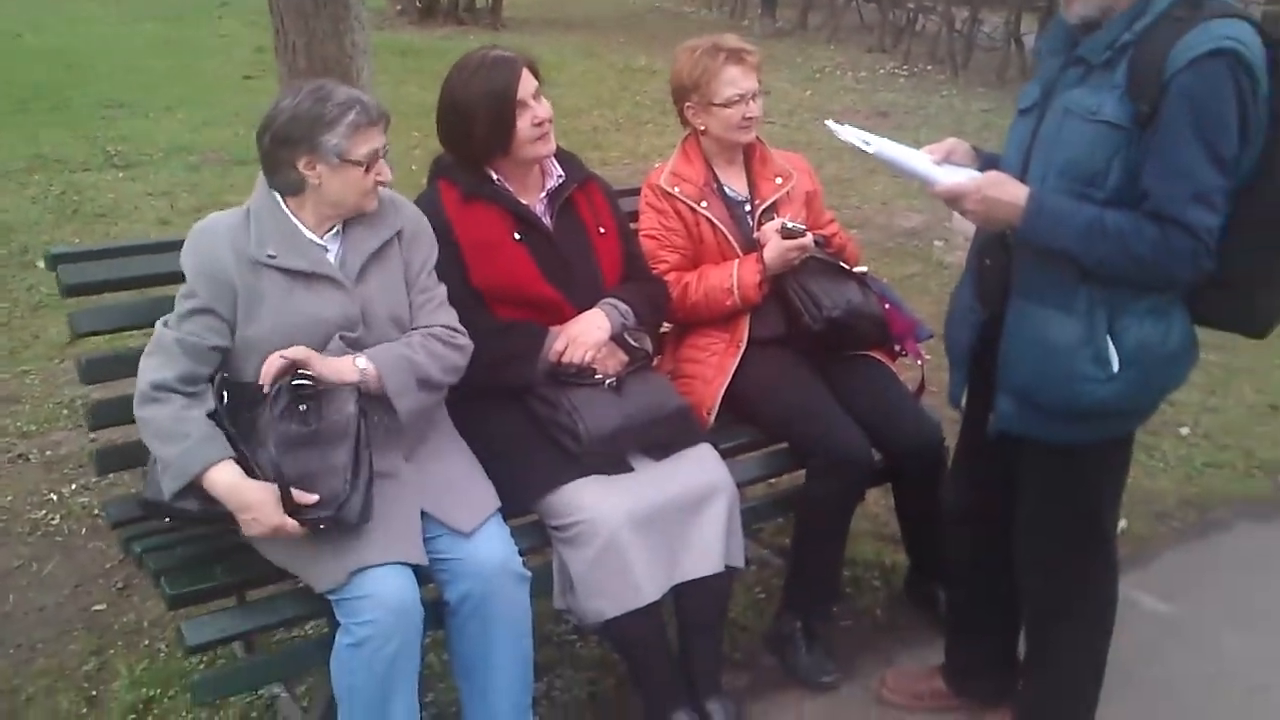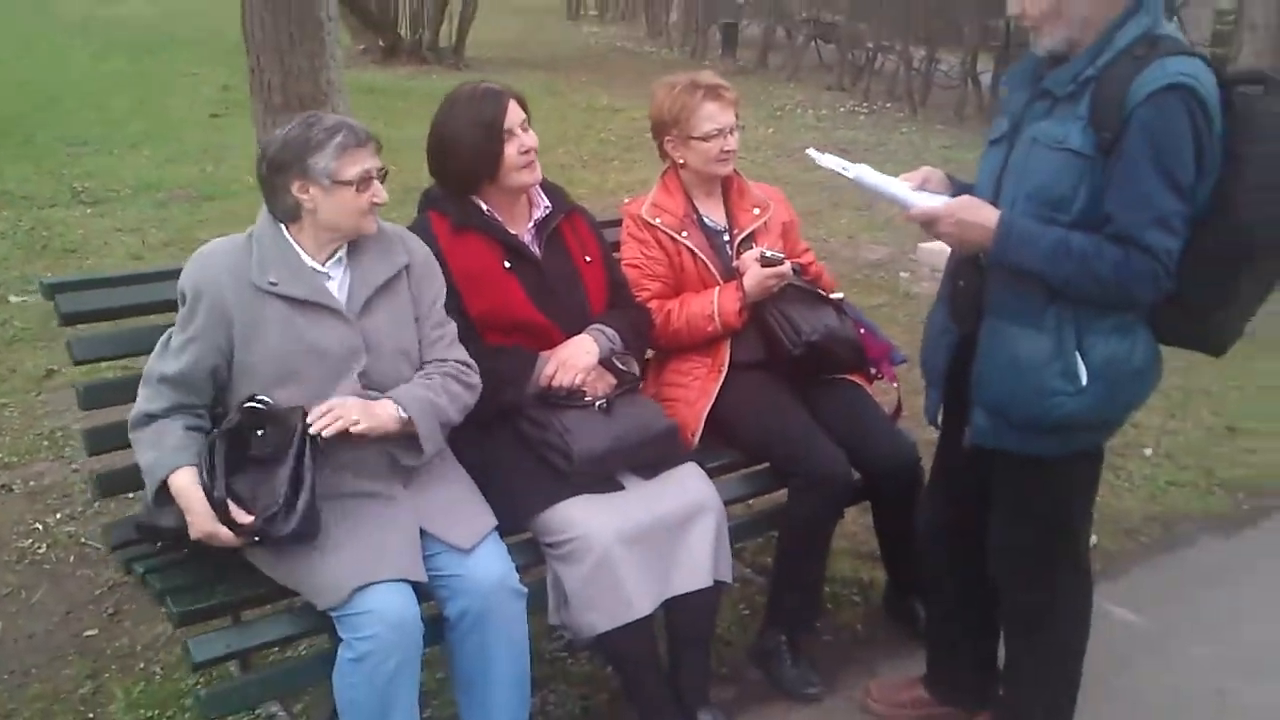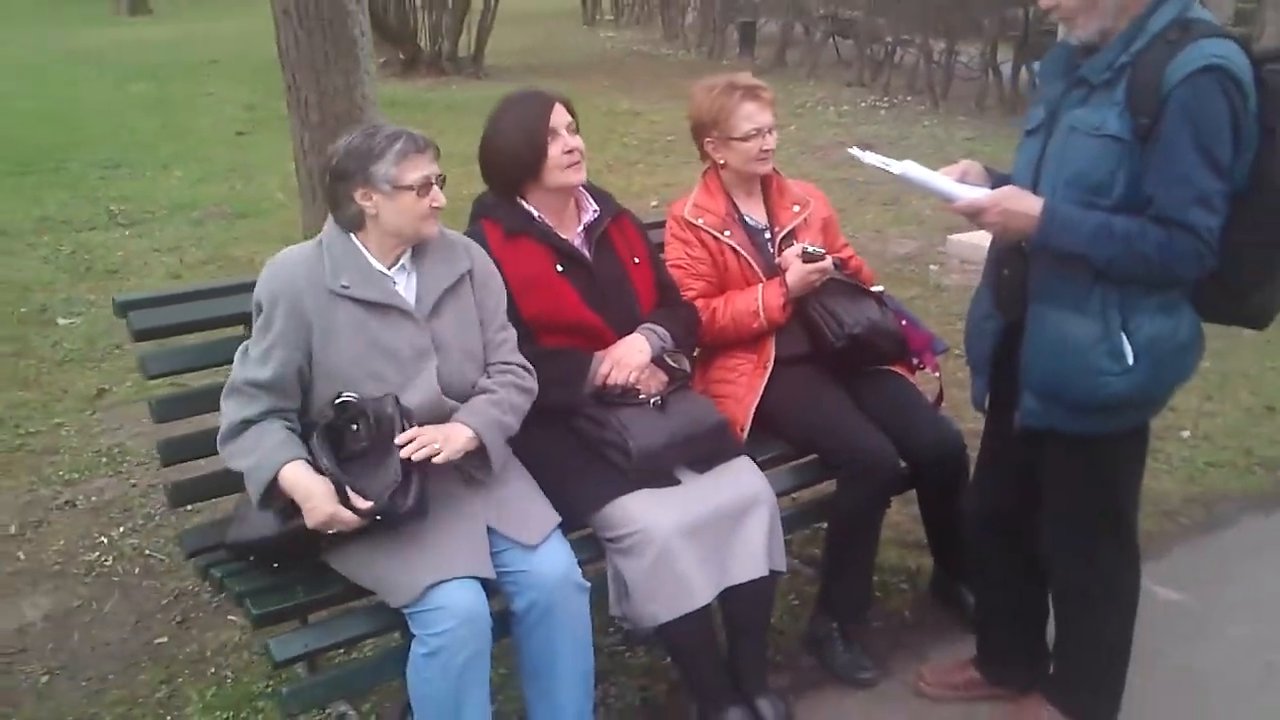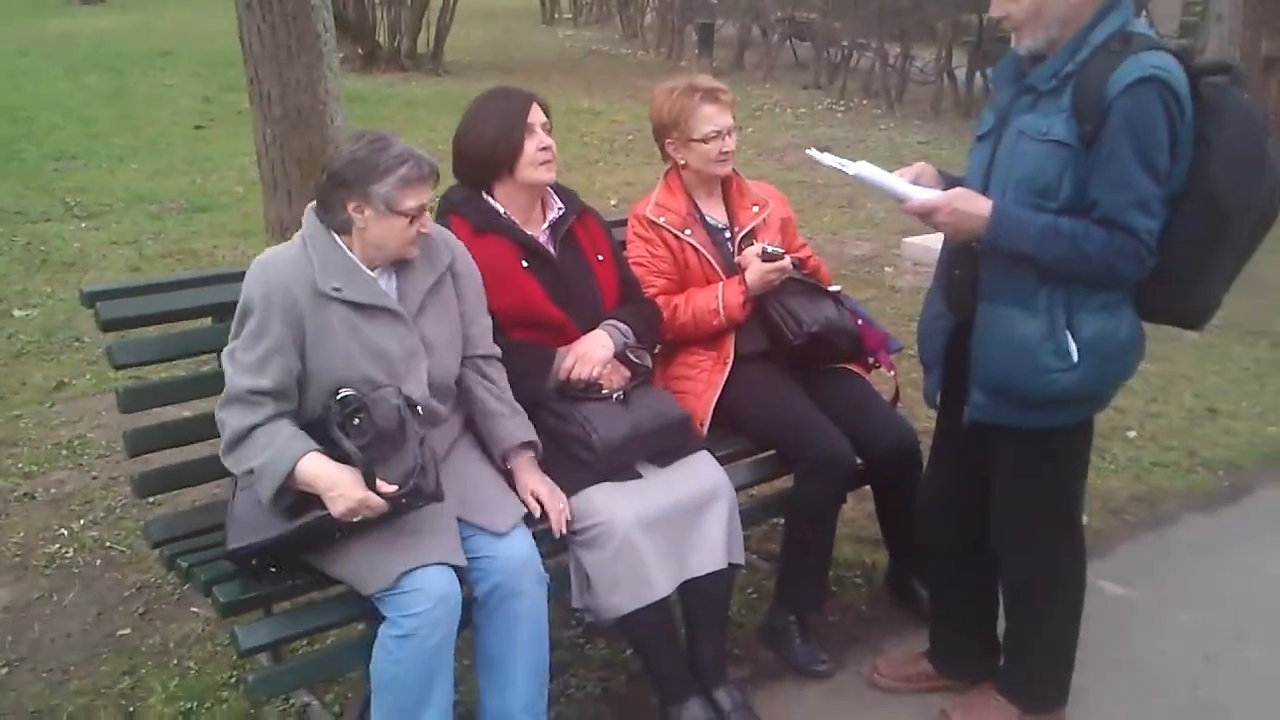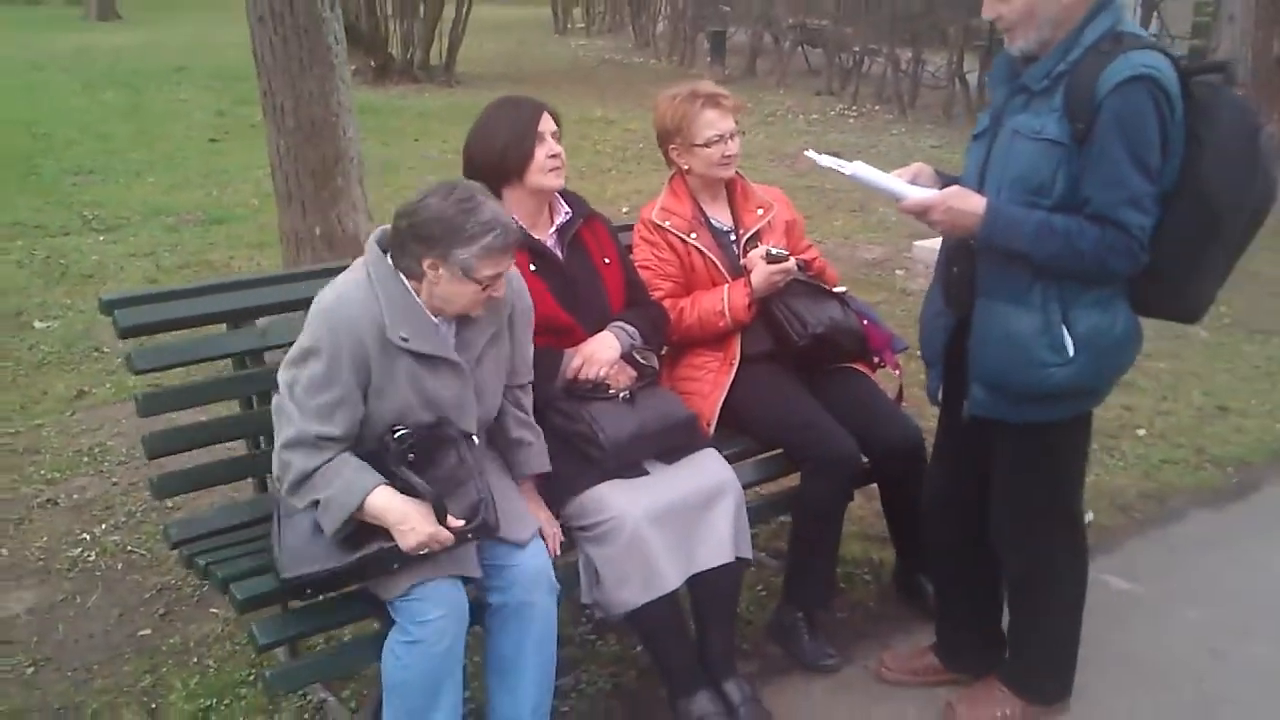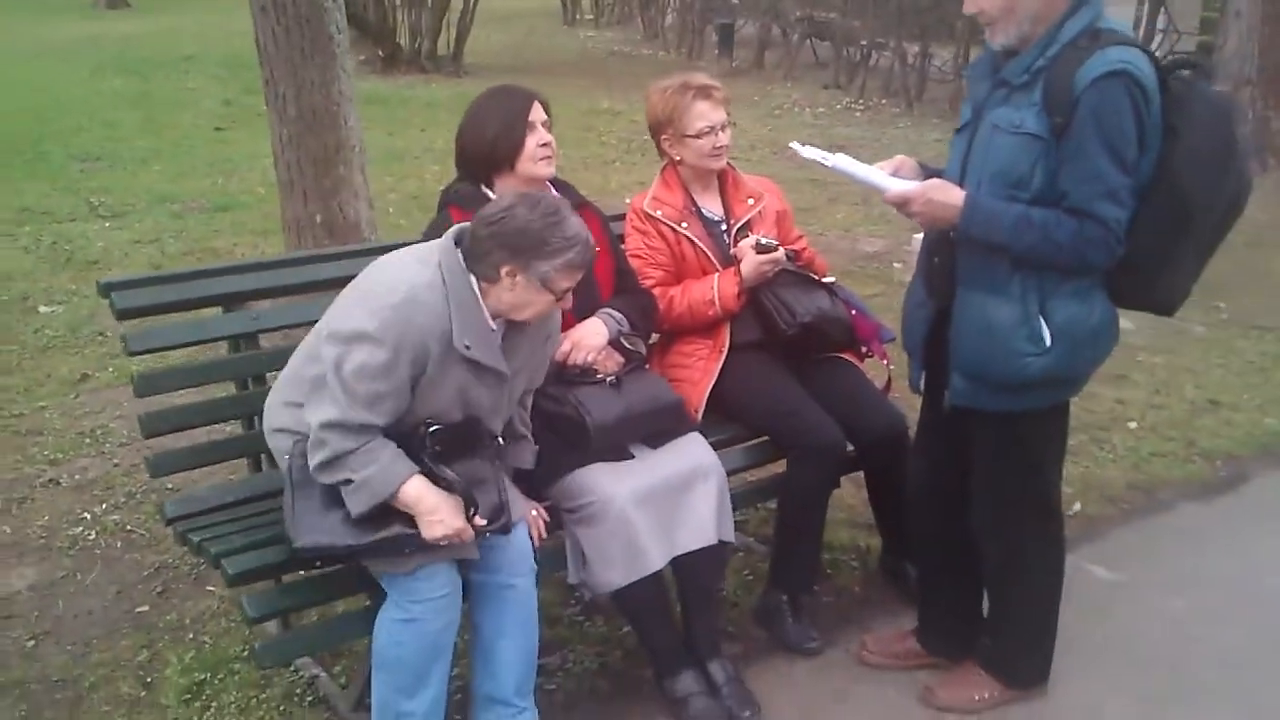
dt=0.3s
person 1, frame 1
left shoulder: (1202, 58)
left elbow: (1181, 247)
left wrist: (1029, 211)
right wrist: (983, 165)
left hip: (1084, 362)
right hip: (1007, 335)
left knee: (1062, 554)
right knee: (978, 518)
person 1, frame 2
left shoulder: (1161, 90)
right shoulder: (1046, 71)
left elbow: (1143, 268)
left wrist: (999, 235)
right wrist: (957, 193)
left hip: (1055, 379)
right hip: (983, 356)
left knee: (1035, 564)
right knee: (952, 531)
person 1, frame 3
left shoulder: (1196, 74)
right shoulder: (1079, 60)
left elbow: (1184, 248)
left wrist: (1043, 221)
right wrist: (995, 183)
left hip: (1099, 360)
right hip: (1025, 341)
left knee: (1084, 541)
right knee: (998, 515)
right ankle: (1007, 662)
person 1, frame 4
left shoulder: (1136, 85)
right shoulder: (1027, 70)
left elbow: (1126, 249)
left wrist: (993, 222)
right wrist: (948, 186)
left hip: (1047, 357)
right hip: (978, 340)
left knee: (1032, 533)
right knee: (949, 508)
right ankle: (958, 652)
person 1, frame 5
left shoulder: (1127, 83)
right shoulder: (1023, 69)
left elbow: (1119, 244)
left wrist: (988, 220)
right wrist: (945, 185)
left hip: (1045, 352)
right hip: (979, 337)
left knee: (1034, 525)
right knee: (955, 503)
right ankle: (966, 644)
person 1, frame 6
left shoulder: (1105, 79)
right shoulder: (1006, 64)
left elbow: (1095, 235)
left wrist: (967, 211)
right wrist: (929, 177)
left hip: (1024, 343)
right hip: (960, 327)
left knee: (1012, 512)
right knee: (938, 490)
left ankle: (1011, 663)
right ankle: (946, 630)
person 2, frame 1
left shoulder: (583, 187)
right shoulder: (441, 213)
left elbow: (648, 286)
left wrist: (607, 316)
right wrist: (556, 345)
left hip: (609, 382)
right hip: (510, 399)
left knee: (708, 482)
right knee: (601, 514)
person 2, frame 2
left shoulder: (567, 217)
right shoulder: (434, 243)
left elbow: (633, 314)
left wrist: (595, 342)
right wrist: (546, 368)
left hip: (596, 402)
right hip: (502, 423)
left knee: (695, 501)
right knee: (594, 531)
person 2, frame 3
left shoulder: (614, 221)
right shoulder: (487, 247)
left elbow: (681, 311)
left wrist: (646, 340)
right wrist: (601, 368)
left hip: (647, 401)
right hip: (558, 422)
left knee: (748, 491)
right knee: (653, 525)
person 2, frame 4
left shoulder: (579, 219)
right shoulder: (455, 242)
left elbow: (643, 308)
left wrist: (610, 336)
right wrist: (563, 363)
left hip: (609, 397)
right hip: (524, 416)
left knee: (708, 486)
right knee: (615, 518)
person 2, frame 5
left shoulder: (588, 224)
left elbow: (650, 310)
left wrist: (616, 337)
right wrist: (570, 364)
left hip: (617, 398)
right hip: (533, 417)
left knee: (714, 482)
right knee: (623, 512)
left ankle: (723, 668)
person 2, frame 6
left shoulder: (577, 210)
right shoulder: (457, 233)
left elbow: (639, 298)
left wrist: (606, 323)
right wrist: (558, 348)
left hip: (605, 379)
right hip: (523, 401)
left knee: (699, 464)
right knee: (610, 494)
left ankle: (708, 650)
right ankle: (673, 667)
person 3, frame 1
left shoulder: (791, 170)
right shoulder: (667, 192)
left elbow: (837, 246)
right elbow: (670, 293)
left wrist: (814, 252)
right wrist: (760, 266)
right hip: (734, 346)
left knee: (919, 437)
right knee: (844, 452)
left ankle: (932, 575)
right ankle: (798, 622)
person 3, frame 2
left shoulder: (767, 202)
right shoulder: (648, 222)
left elbow: (811, 273)
right elbow: (653, 321)
left wrist: (792, 280)
right wrist: (740, 294)
right hip: (715, 371)
left knee: (895, 456)
right knee: (826, 471)
left ankle: (909, 591)
right ankle: (782, 635)
person 3, frame 3
left shoulder: (806, 199)
right shoulder: (690, 223)
left elbow: (853, 270)
right elbow: (698, 320)
left wrist: (831, 274)
right wrist: (783, 290)
right hip: (761, 367)
left knee: (942, 444)
right knee: (872, 458)
left ankle: (957, 575)
right ankle: (835, 622)
person 3, frame 4
left shoulder: (766, 200)
right shoulder: (652, 222)
left elbow: (810, 268)
right elbow: (660, 317)
left wrist: (791, 274)
right wrist: (742, 288)
right hip: (719, 363)
left knee: (896, 440)
right knee: (830, 454)
left ankle: (911, 570)
right ankle: (791, 614)
person 3, frame 5
left shoulder: (771, 203)
right shoulder: (658, 227)
left elbow: (816, 270)
right elbow: (666, 319)
left wrist: (795, 276)
right wrist: (748, 291)
right hip: (727, 364)
left knee: (902, 438)
right knee: (835, 452)
left ankle: (917, 568)
right ankle: (799, 612)
person 3, frame 6
left shoulder: (763, 193)
right shoulder: (650, 216)
left elbow: (805, 259)
right elbow: (657, 308)
left wrist: (785, 268)
right wrist: (738, 280)
right hip: (715, 353)
left knee: (886, 426)
right knee: (821, 440)
left ankle: (902, 553)
right ankle: (784, 595)
person 4, frame 1
left shoulder: (399, 222)
right shoulder: (223, 248)
left elbow: (447, 344)
right elbow: (166, 389)
left wrist: (344, 368)
right wrist: (234, 488)
left hip: (412, 438)
left knee: (493, 567)
right knee: (385, 599)
person 4, frame 2
left shoulder: (402, 253)
right shoulder: (223, 275)
left elbow: (456, 374)
right elbow: (164, 405)
left wrist: (385, 413)
right wrist: (191, 492)
left hip: (411, 463)
right hip: (305, 492)
left knee: (492, 585)
right knee: (385, 614)
person 4, frame 3
left shoulder: (464, 259)
right shoulder: (295, 281)
left elbow: (506, 371)
right elbow: (253, 411)
left wrist: (466, 431)
right wrist: (303, 482)
left hip: (471, 465)
right hip: (370, 494)
left knee: (555, 579)
right knee: (455, 608)
person 4, frame 4
left shoulder: (443, 254)
right shoulder: (282, 280)
left elbow: (479, 364)
right elbow: (250, 415)
left wrist: (520, 458)
right wrist: (320, 475)
left hip: (445, 454)
right hip: (350, 485)
left knee: (516, 566)
right knee: (428, 593)
person 4, frame 5
left shoulder: (502, 294)
right shoulder: (345, 315)
left elbow: (512, 398)
right elbow: (304, 452)
left wrist: (525, 489)
right wrist: (395, 510)
right hip: (364, 484)
left knee: (529, 572)
right knee: (433, 601)
person 4, frame 6
left shoulder: (534, 309)
right shoulder: (406, 304)
left elbow: (513, 402)
right elbow: (340, 436)
left wrist: (510, 489)
right wrist: (423, 501)
right hip: (335, 447)
left knee: (509, 554)
right knee: (428, 580)
